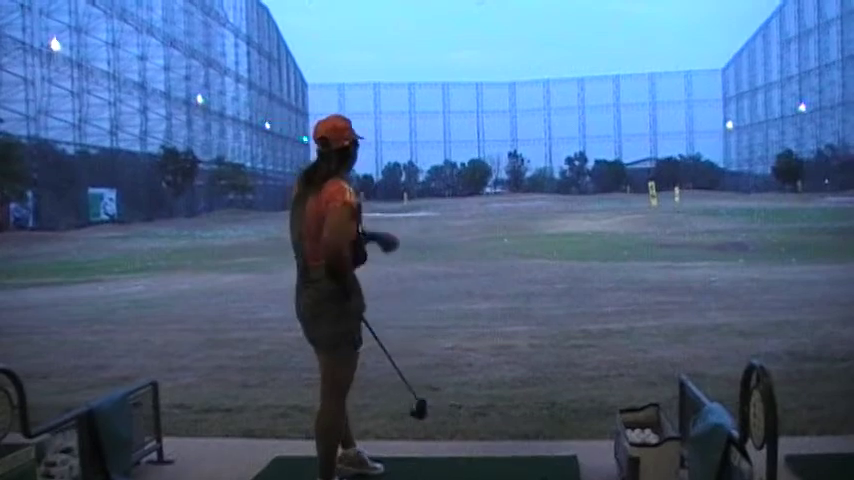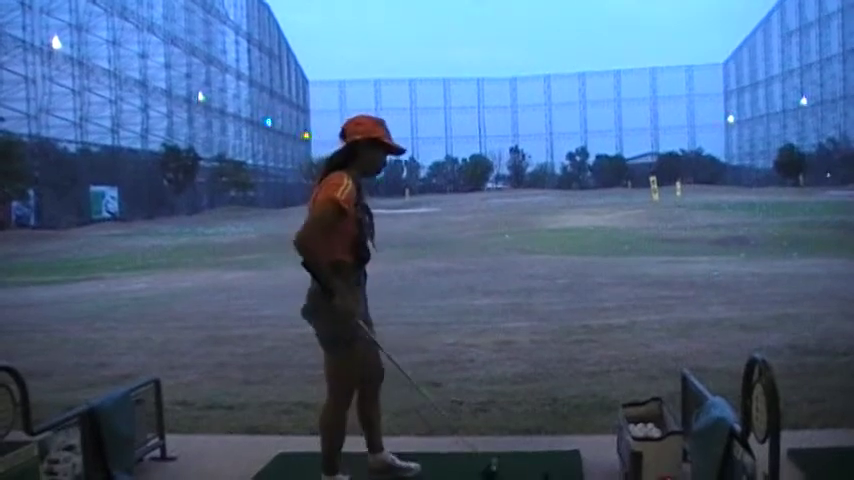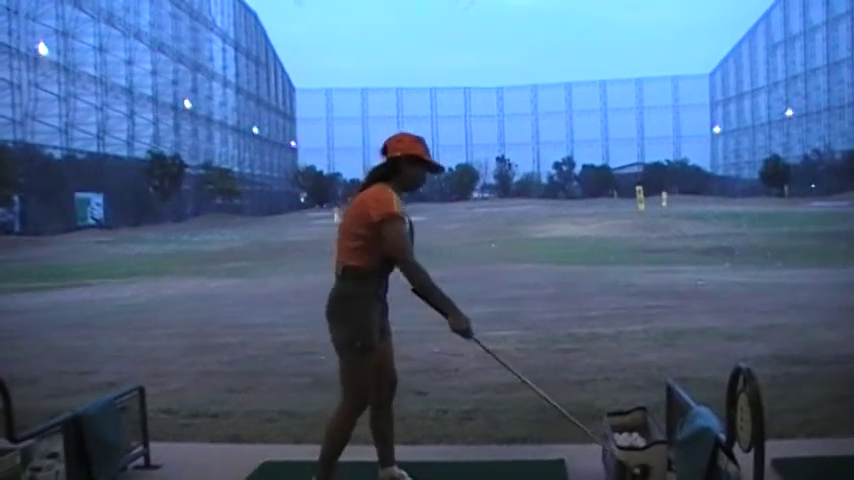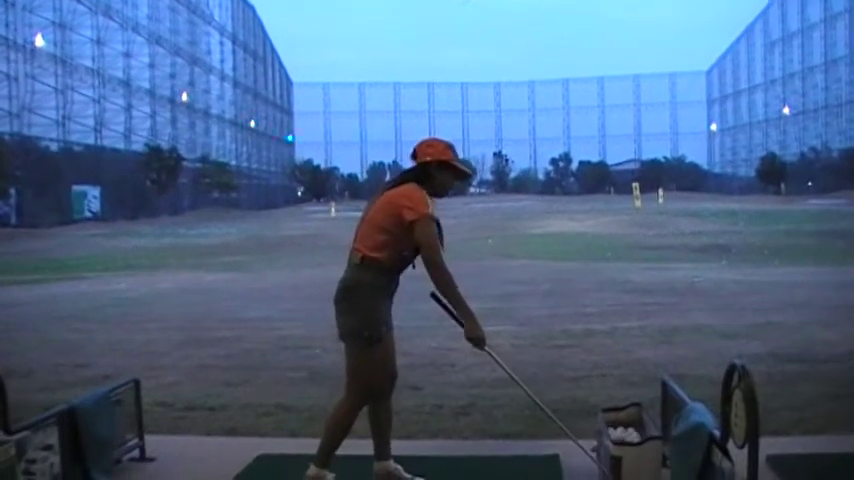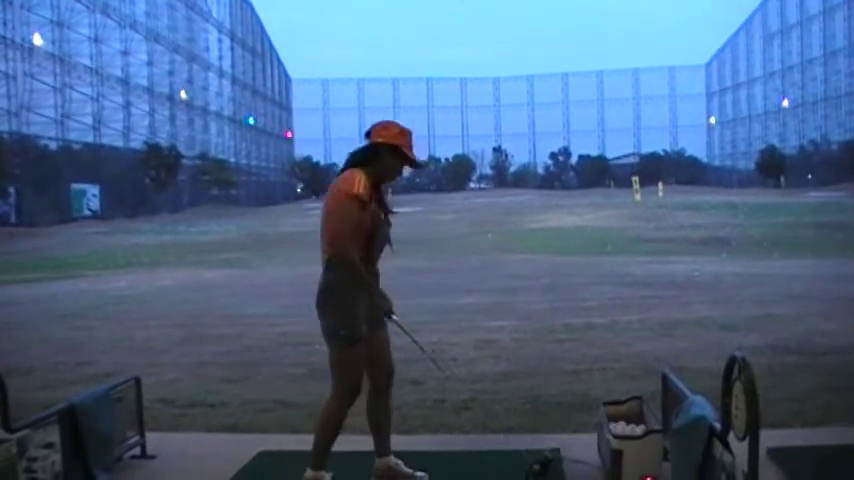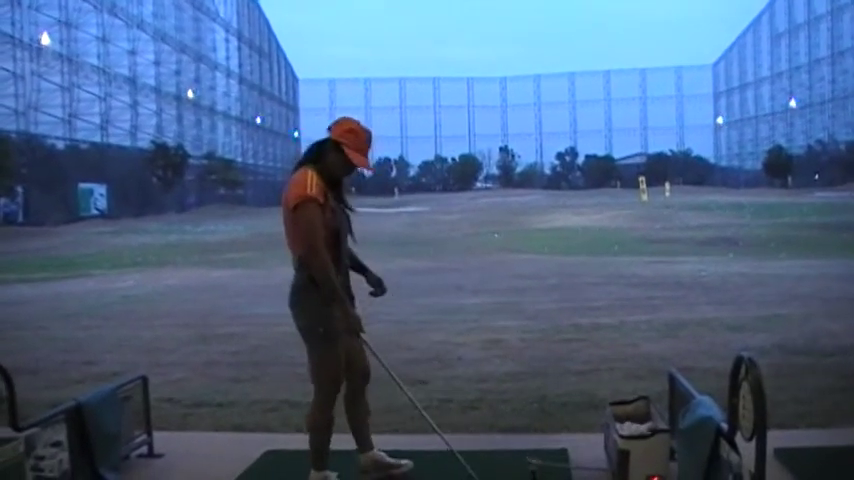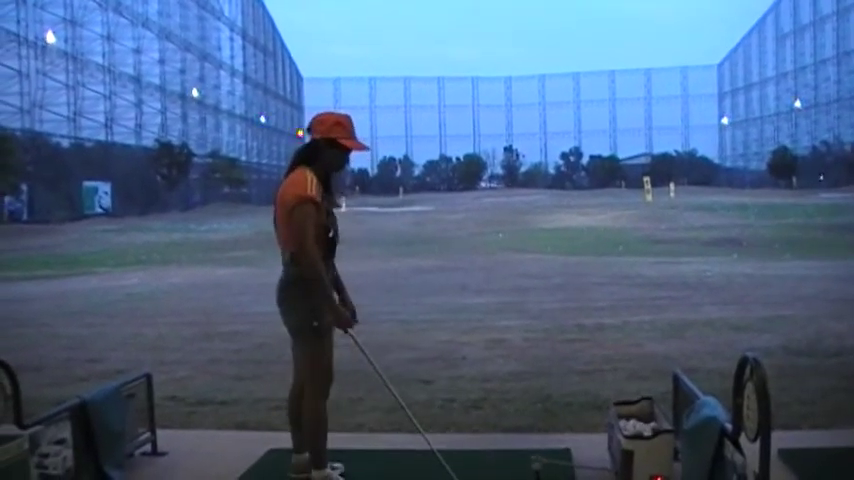
dt=0.5s
person 1, frame 1
left shoulder: (305, 187)
right shoulder: (340, 192)
right elbow: (333, 246)
left wrist: (371, 235)
right wrist: (352, 292)
left hip: (310, 293)
right hip: (333, 297)
left knee: (335, 385)
right knee: (334, 393)
person 1, frame 2
left shoulder: (347, 186)
right shoulder: (341, 187)
right elbow: (304, 241)
right wrist: (335, 292)
left hip: (347, 295)
right hip: (338, 299)
left knee: (371, 376)
right knee: (341, 392)
person 1, frame 3
left shoulder: (377, 195)
right shoulder: (383, 198)
right elbow: (408, 264)
right wrist: (452, 311)
left hip: (368, 301)
right hip: (355, 303)
left knee: (385, 388)
right knee: (355, 400)
person 1, frame 4
left shoulder: (401, 194)
right shoulder: (416, 199)
right elbow: (436, 266)
right wrist: (469, 319)
left hip: (371, 293)
right hip: (364, 296)
left knee: (384, 382)
right knee: (360, 392)
person 1, frame 5
left shoulder: (368, 191)
right shoulder: (353, 184)
right elbow: (340, 249)
left wrist: (377, 298)
right wrist: (378, 295)
left hip: (362, 295)
right hip: (343, 294)
left knee: (383, 377)
right knee: (347, 389)
person 1, frame 6
left shoulder: (327, 188)
right shoulder: (307, 185)
right elbow: (315, 255)
left wrist: (367, 273)
right wrist: (345, 308)
left hip: (333, 295)
right hip: (316, 297)
left knee: (359, 375)
right knee: (329, 388)
person 1, frame 7
left shoulder: (314, 184)
right shoulder: (305, 185)
right elbow: (307, 254)
left wrist: (343, 294)
right wrist: (334, 305)
left hip: (307, 291)
right hip: (305, 293)
left knee: (305, 380)
right knee: (318, 383)
